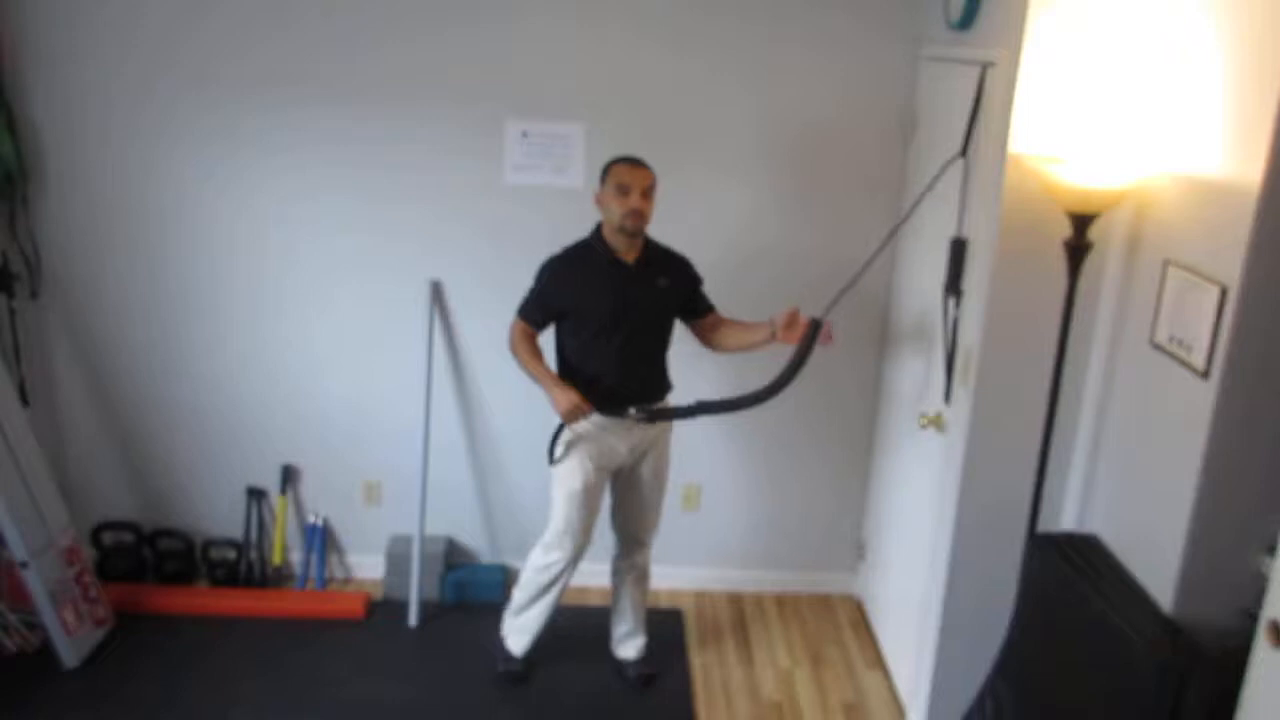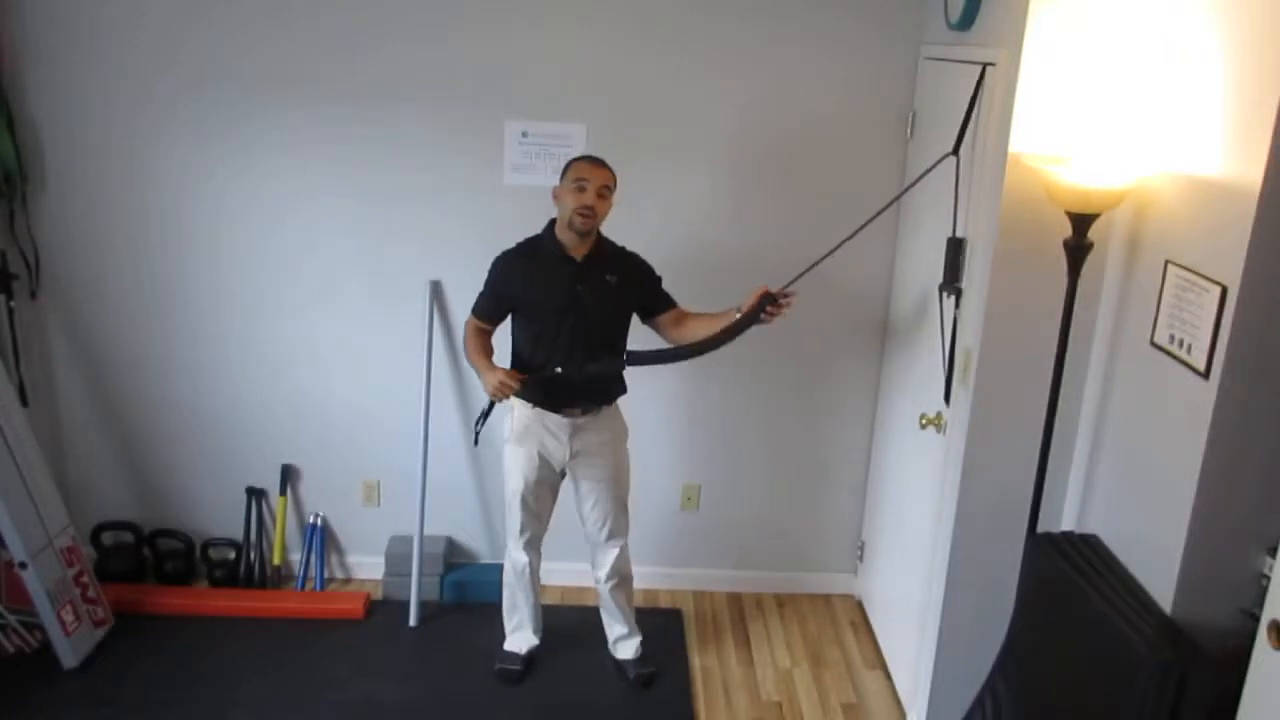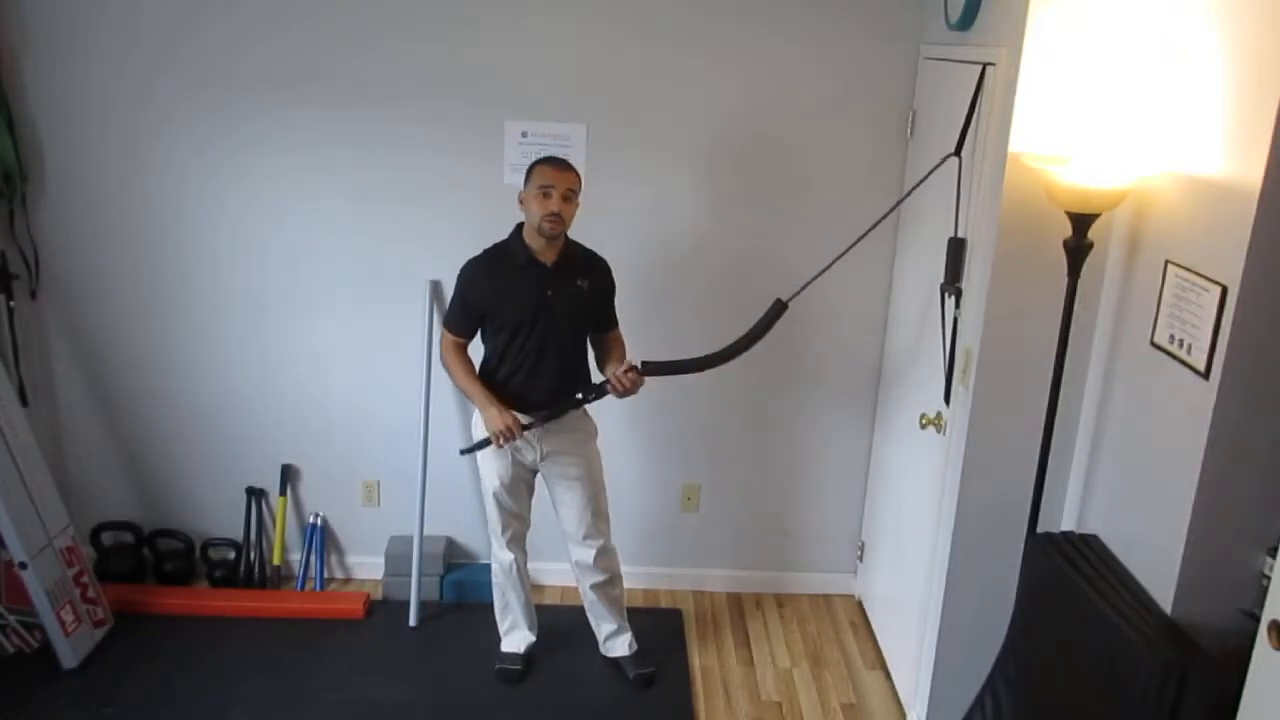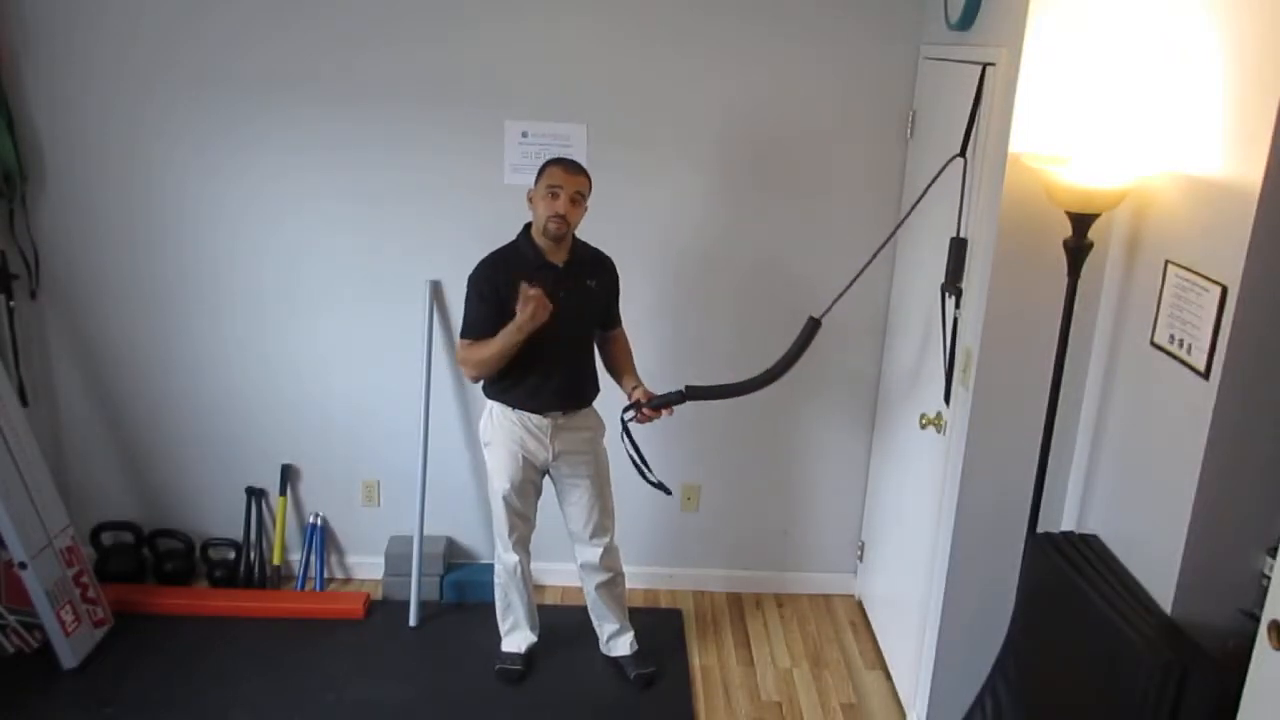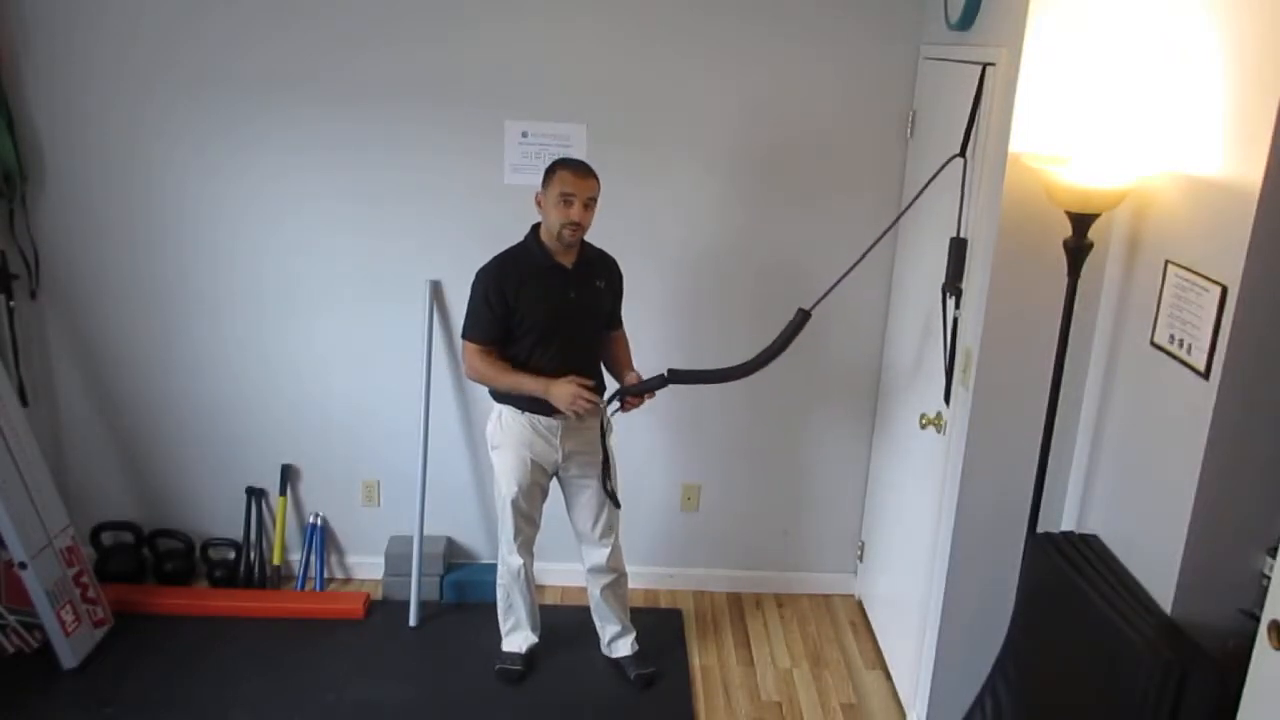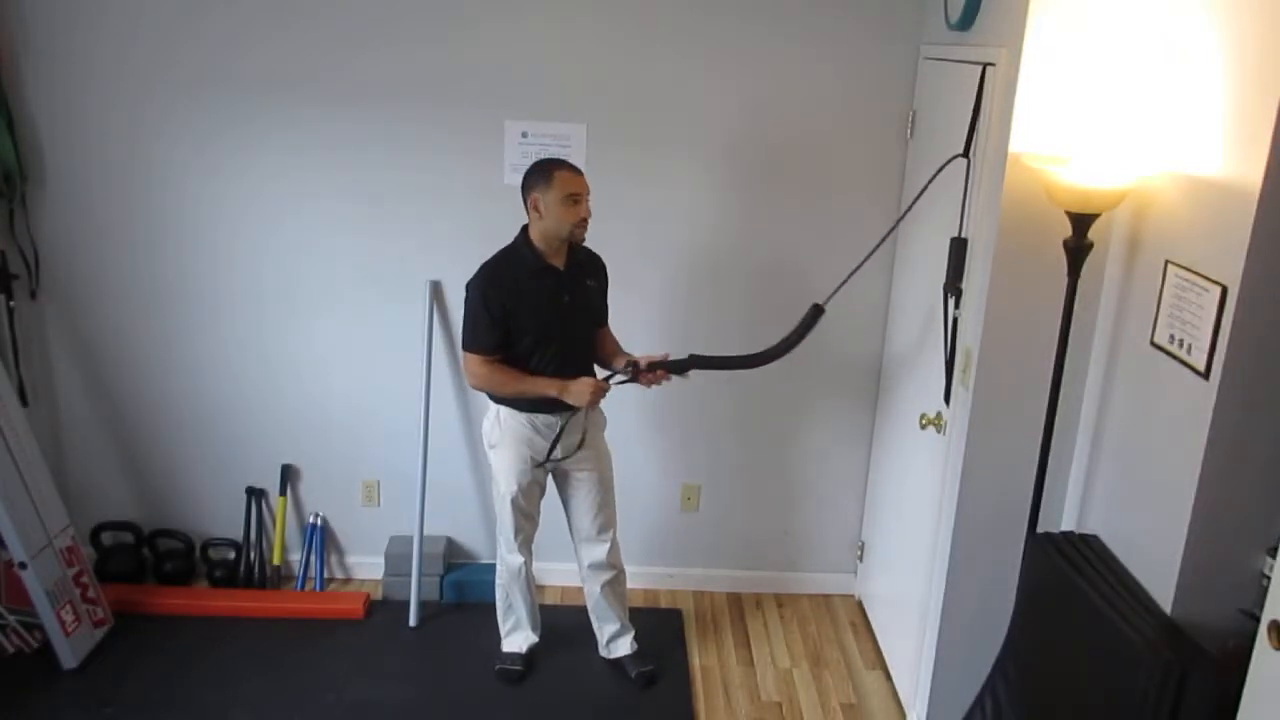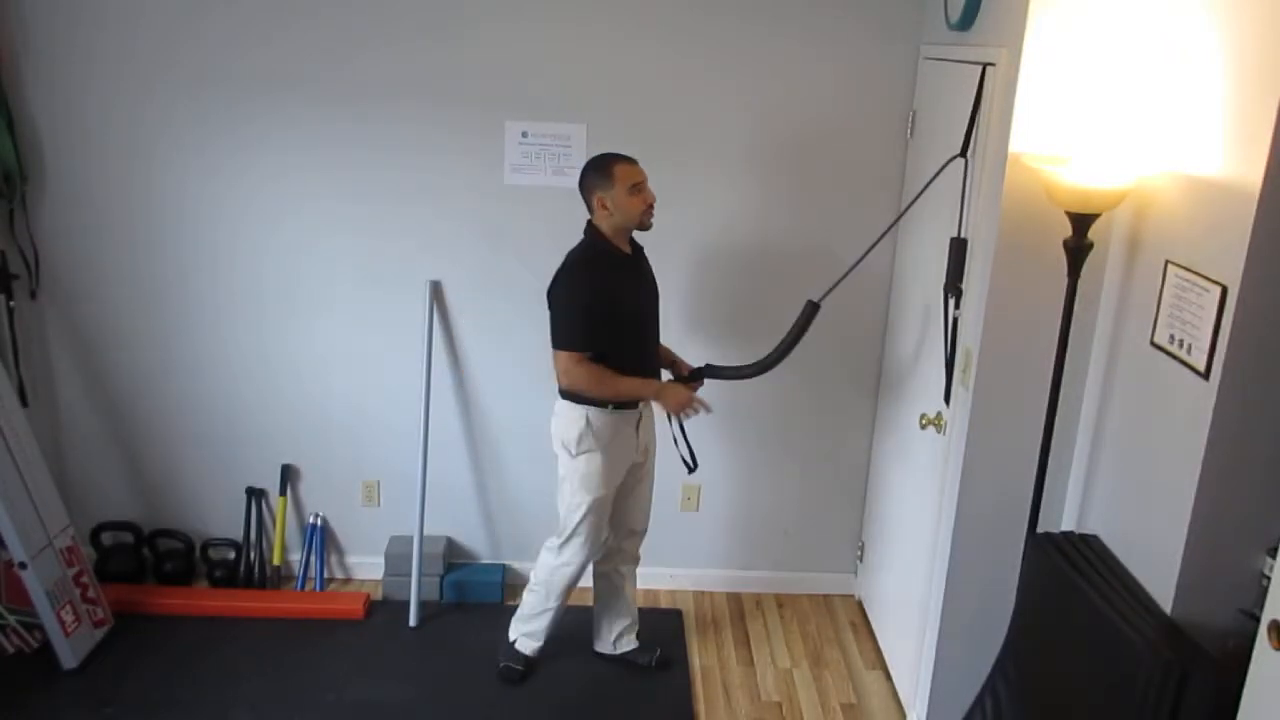
dt=0.7s
person 1, frame 1
left shoulder: (673, 269)
right shoulder: (566, 268)
left elbow: (712, 330)
right elbow: (521, 335)
left wrist: (772, 330)
right wrist: (553, 385)
left hip: (650, 426)
right hip: (588, 425)
left knee: (637, 545)
right knee: (565, 542)
left ankle: (628, 645)
right ankle: (514, 635)
person 1, frame 2
left shoulder: (628, 269)
right shoulder: (516, 263)
left elbow: (677, 327)
right elbow: (475, 328)
left wrist: (742, 316)
right wrist: (485, 368)
left hip: (600, 424)
right hip: (531, 422)
left knee: (610, 541)
right knee: (523, 540)
left ankle: (624, 644)
right ankle: (518, 639)
person 1, frame 3
left shoulder: (593, 270)
right shoulder: (483, 270)
left elbow: (607, 337)
right elbow: (451, 347)
left wrist: (619, 370)
right wrist: (485, 404)
left hip: (570, 426)
right hip: (501, 430)
left knee: (592, 541)
right knee: (507, 542)
left ankle: (618, 642)
right ankle: (516, 639)
person 1, frame 4
left shoulder: (600, 268)
right shoulder: (495, 271)
right elbow: (470, 365)
left wrist: (632, 384)
right wrist: (522, 325)
left hip: (579, 423)
right hip: (512, 424)
left knee: (597, 541)
right knee: (512, 544)
left ankle: (619, 642)
right ankle: (517, 639)
person 1, frame 5
left shoulder: (605, 269)
right shoulder: (502, 273)
right elbow: (475, 361)
left wrist: (627, 375)
right wrist: (547, 388)
left hip: (588, 426)
right hip: (521, 425)
left knee: (602, 543)
right knee: (516, 545)
left ankle: (619, 642)
right ankle: (517, 640)
person 1, frame 6
left shoulder: (591, 266)
right shoulder: (495, 278)
right elbow: (478, 372)
left wrist: (629, 363)
right wrist: (565, 387)
left hip: (582, 422)
right hip: (518, 426)
left knee: (599, 541)
right knee: (515, 545)
left ankle: (618, 643)
right ankle: (519, 640)
person 1, frame 7
left shoulder: (634, 256)
right shoulder: (580, 274)
right elbow: (572, 373)
left wrist: (673, 363)
right wrist: (657, 390)
left hip: (636, 420)
right hip: (592, 425)
left knee: (625, 542)
right knee: (575, 546)
left ankle: (617, 639)
right ankle: (524, 639)
